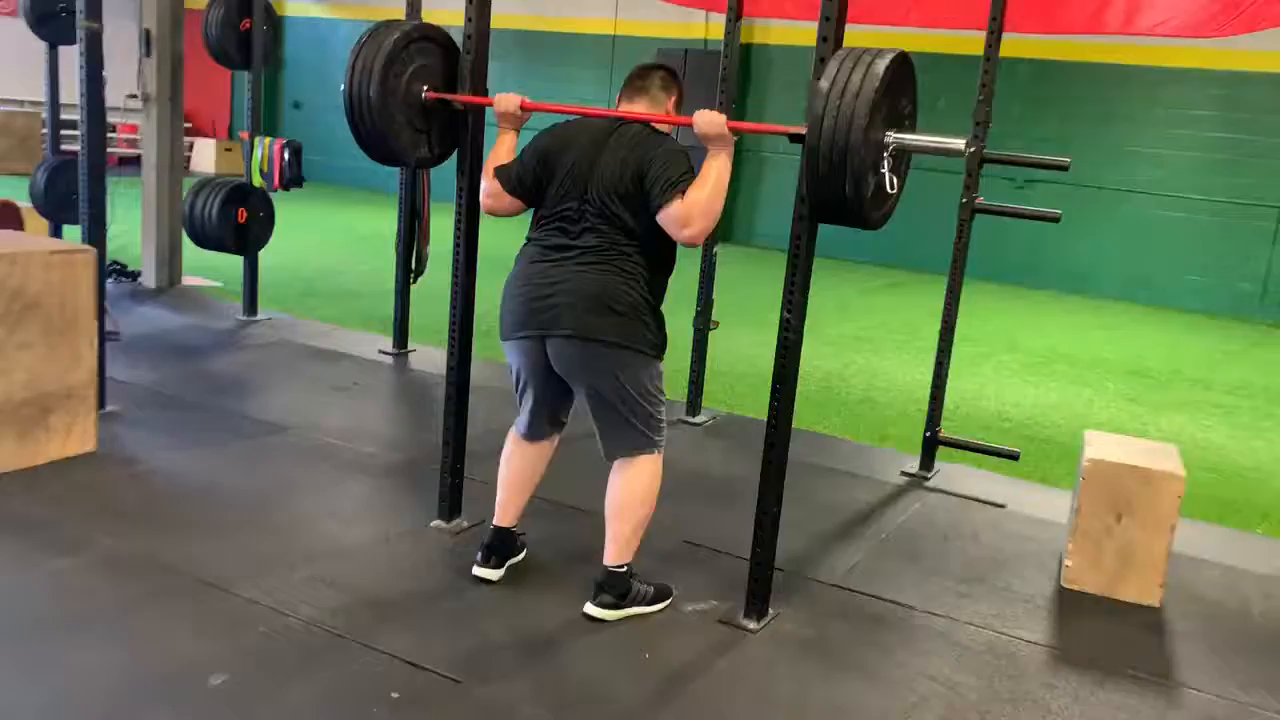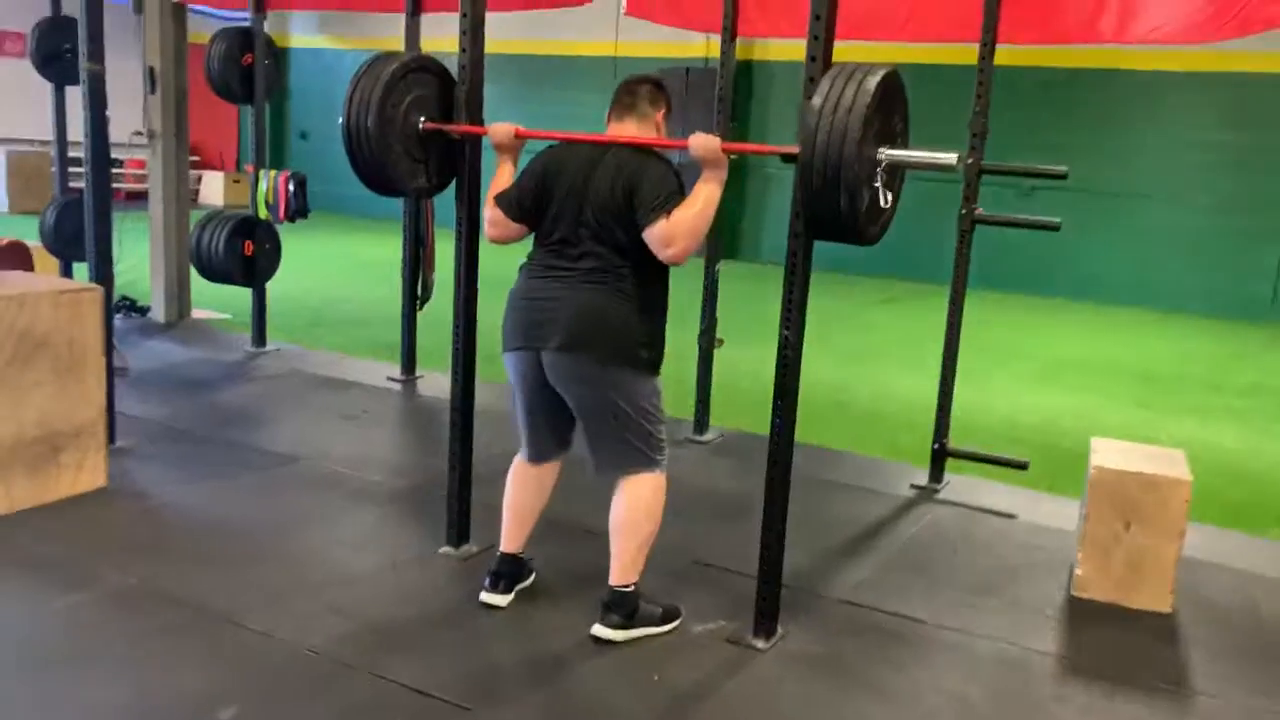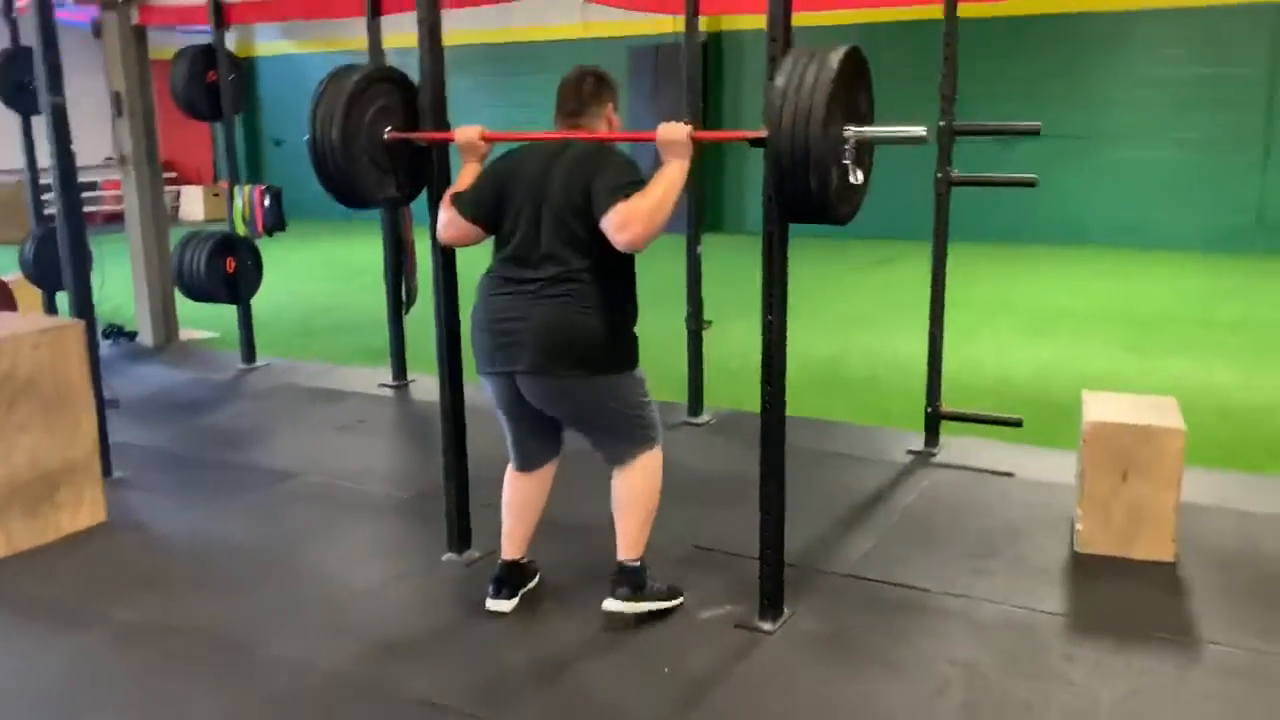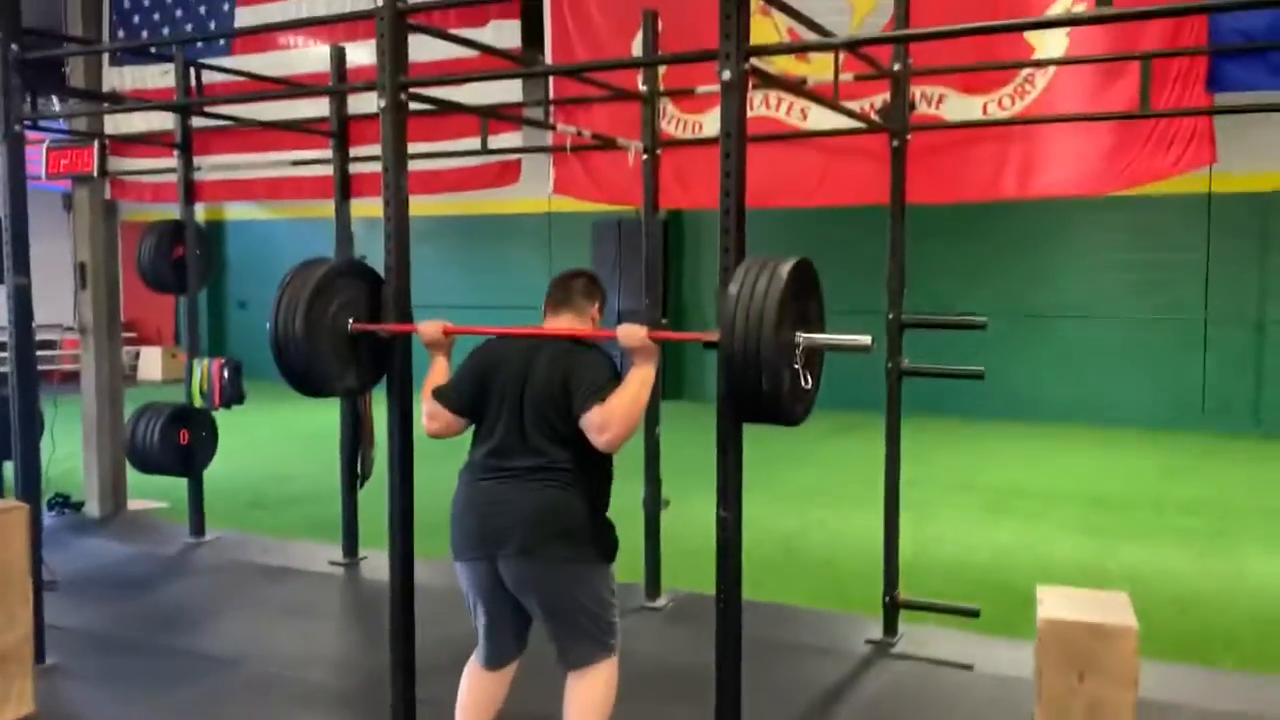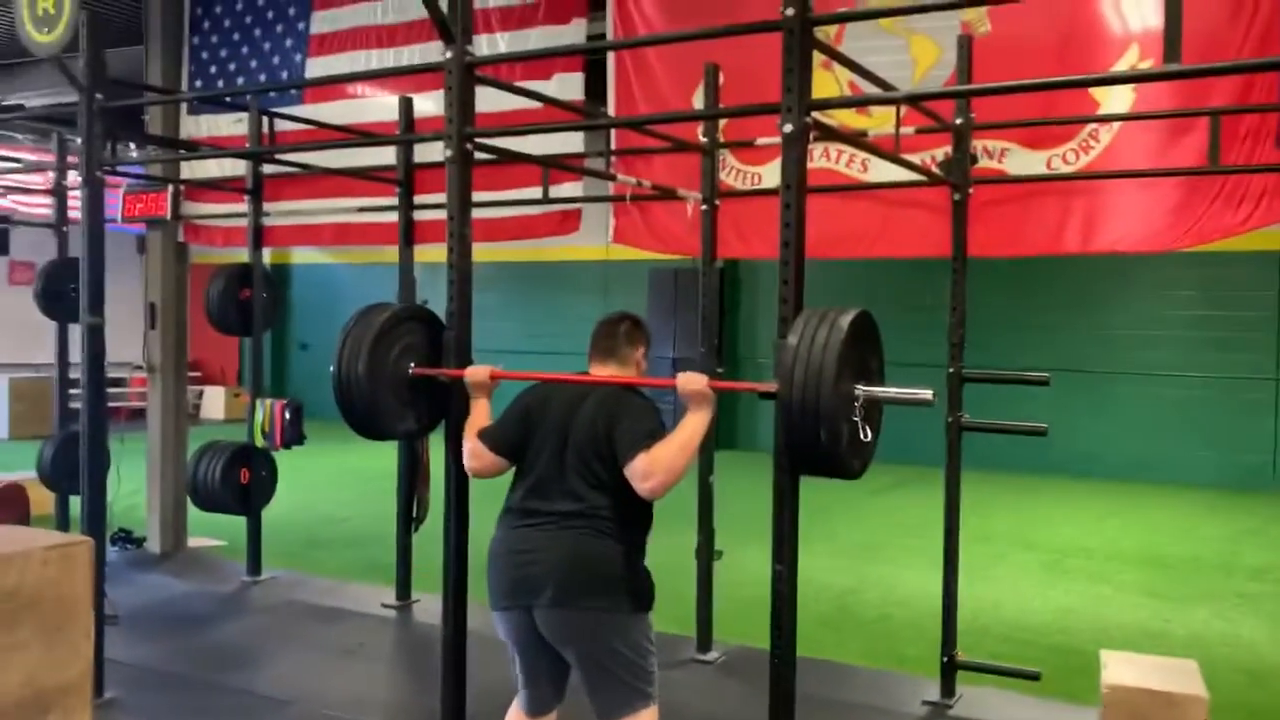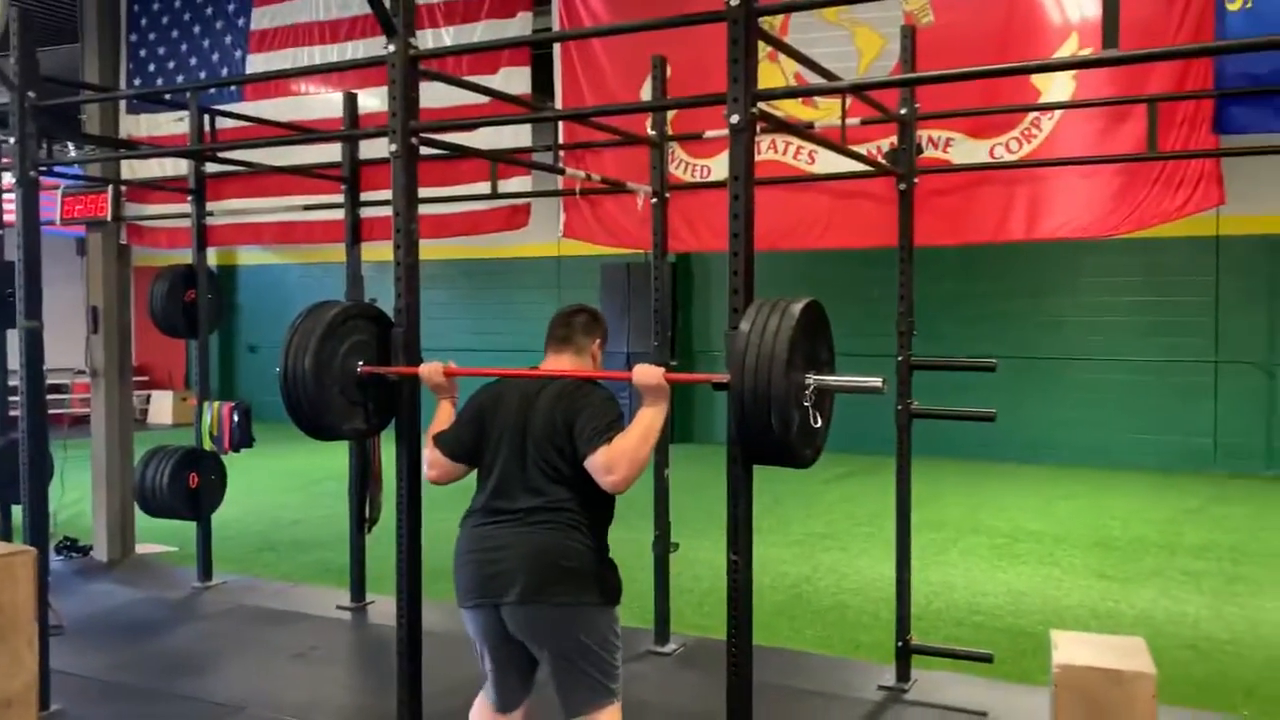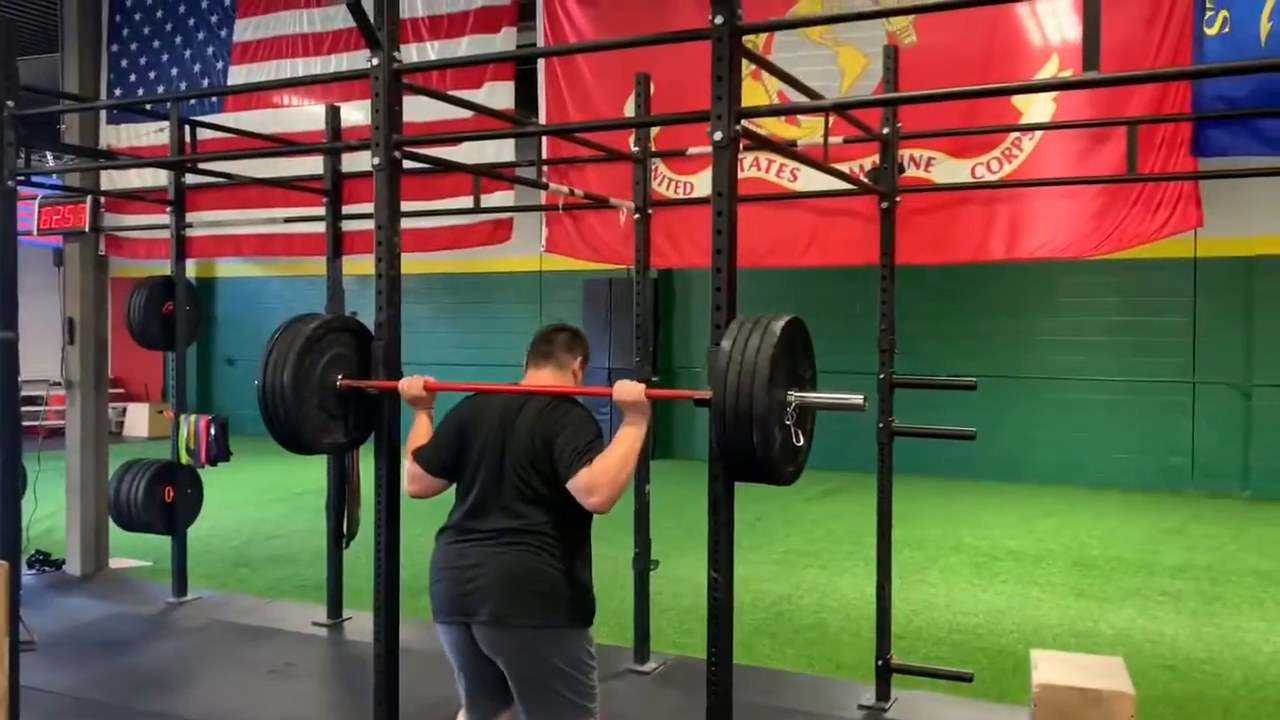
dt=0.5s
person 1, frame 1
left shoulder: (558, 136)
right shoulder: (661, 151)
left elbow: (492, 197)
right elbow: (689, 225)
left wrist: (507, 130)
right wrist: (719, 151)
left hip: (528, 303)
right hip: (606, 318)
left knee: (534, 425)
right knee: (639, 447)
left ankle: (496, 545)
right ankle: (614, 584)
person 1, frame 2
left shoulder: (554, 158)
right shoulder: (651, 170)
left elbow: (496, 227)
right elbow: (674, 244)
left wrist: (505, 156)
right wrist: (711, 174)
left hip: (528, 322)
right hip: (601, 336)
left knee: (537, 449)
right knee: (641, 466)
left ankle: (505, 571)
right ankle: (622, 603)
person 1, frame 3
left shoulder: (511, 164)
right shoulder: (607, 165)
left elbow: (449, 229)
right elbow: (630, 230)
left wrist: (471, 161)
right wrist: (675, 162)
left hip: (499, 335)
right hip: (574, 341)
left knee: (531, 455)
right knee: (637, 448)
left ankle: (509, 576)
right ankle: (629, 580)
person 1, frame 4
left shoulder: (491, 352)
right shoulder: (587, 359)
left elbow: (435, 422)
right elbow: (607, 430)
left wrist: (439, 354)
right wrist: (643, 364)
left hip: (476, 522)
right hip: (554, 529)
left knee: (495, 649)
right knee: (593, 655)
person 1, frame 5
left shoulder: (537, 398)
right shoulder: (630, 407)
left elbow: (476, 460)
right elbow: (651, 478)
left wrist: (479, 397)
right wrist: (698, 413)
left hip: (513, 569)
right hip: (590, 578)
person 1, frame 6
left shoulder: (491, 396)
right shoulder: (589, 400)
left elbow: (436, 468)
right elbow: (614, 472)
left wrist: (445, 397)
right wrist: (654, 403)
left hip: (480, 567)
right hip: (556, 573)
person 1, frame 7
left shoulder: (472, 409)
right shoulder: (567, 418)
left elbow: (417, 481)
right elbow: (597, 492)
left wrist: (422, 411)
right wrist: (634, 422)
left hip: (455, 584)
right hip: (530, 592)
